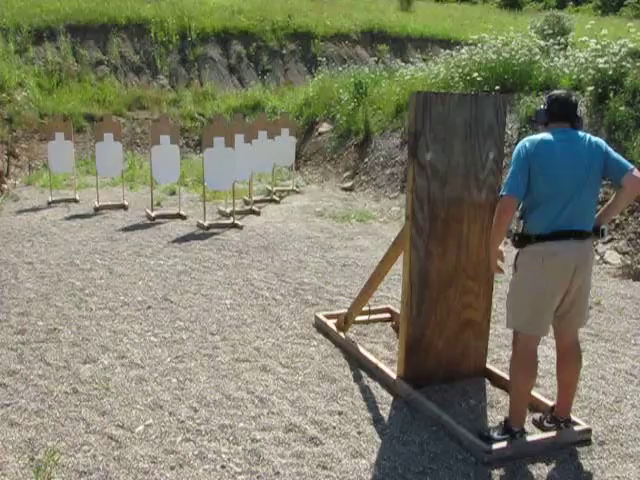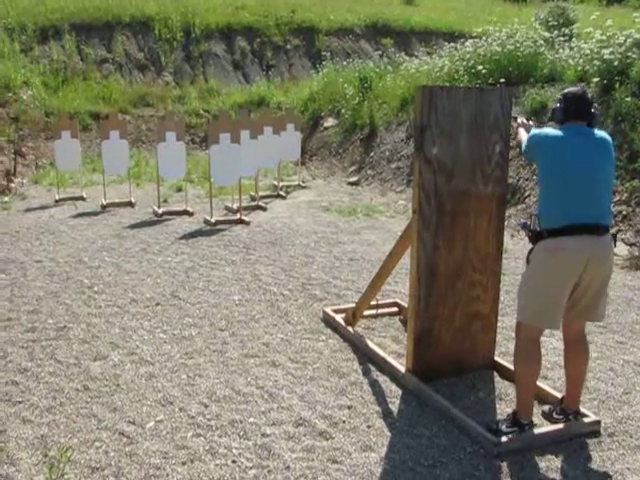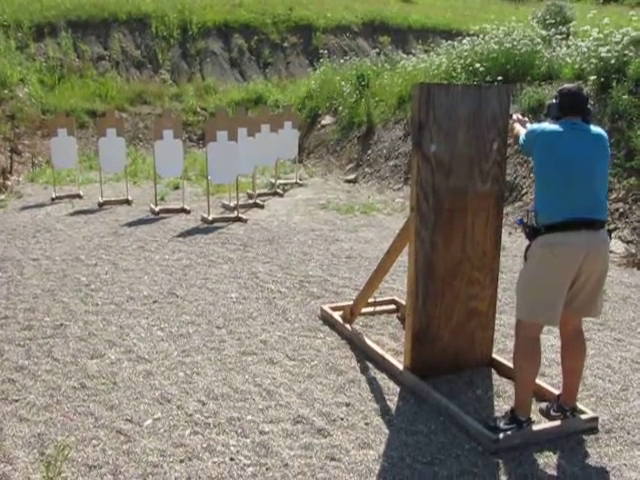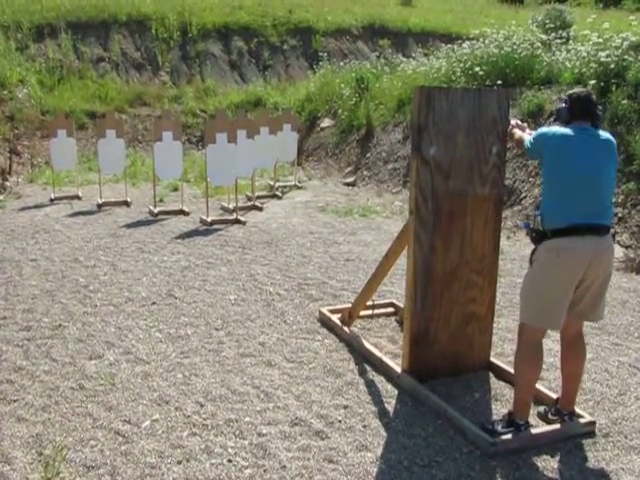
dt=1s
person 1, frame 1
left shoulder: (531, 146)
right shoulder: (595, 147)
left elbow: (508, 203)
left wrist: (494, 246)
right wrist: (600, 220)
left hip: (541, 251)
right hip: (581, 250)
left knee: (525, 341)
right knee: (568, 337)
left ankle: (514, 425)
right ankle: (561, 415)
person 1, frame 2
left shoulder: (544, 139)
right shoulder: (604, 143)
left elbow: (526, 146)
left wrist: (522, 130)
left hip: (558, 246)
right hip: (600, 246)
left knee: (528, 332)
right knee: (575, 329)
left ankle: (522, 417)
right ankle: (569, 407)
person 1, frame 3
left shoulder: (542, 134)
right shoulder: (599, 138)
left elbow: (523, 139)
left wrist: (518, 125)
left hip: (555, 241)
right hip: (596, 241)
left knee: (528, 329)
right knee: (572, 325)
left ankle: (521, 415)
right ankle: (567, 404)
person 1, frame 4
left shoulder: (552, 137)
right shoulder: (608, 143)
left elbow: (524, 143)
left wrist: (517, 131)
right wrist: (527, 131)
left hip: (561, 246)
right hip: (601, 246)
left knee: (530, 333)
right knee: (573, 330)
left ankle: (519, 418)
right ankle: (565, 409)
